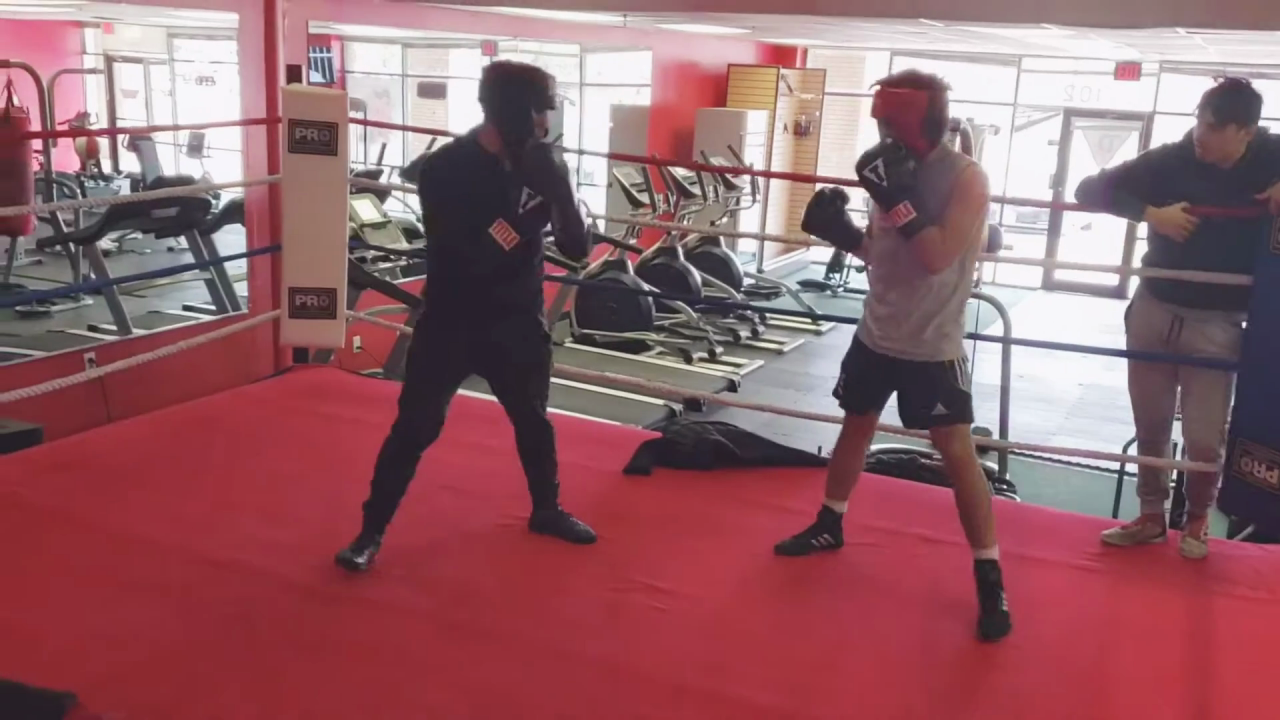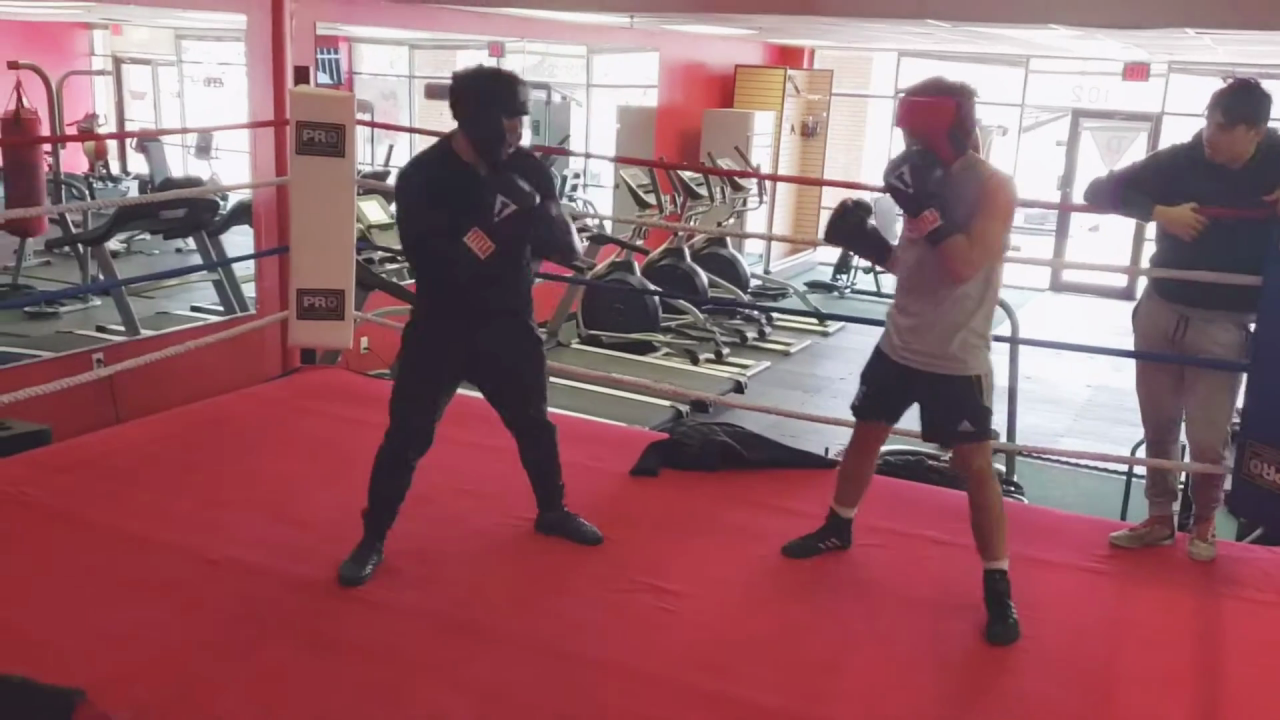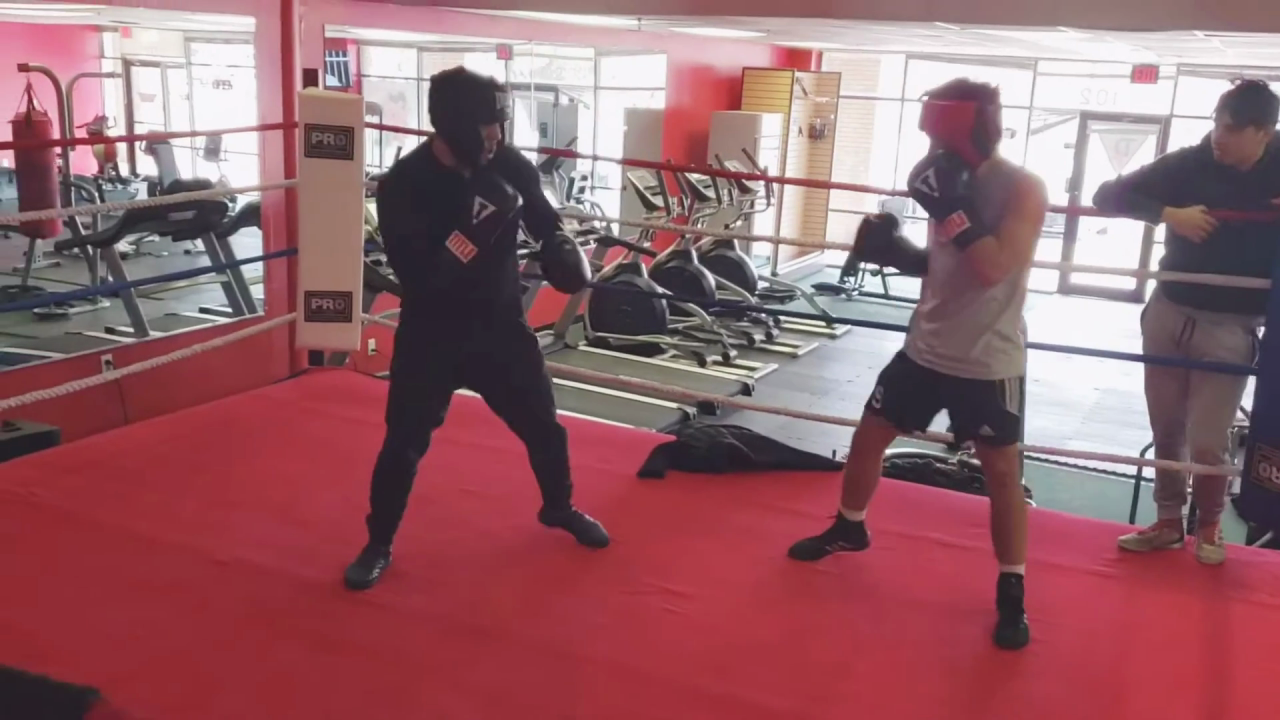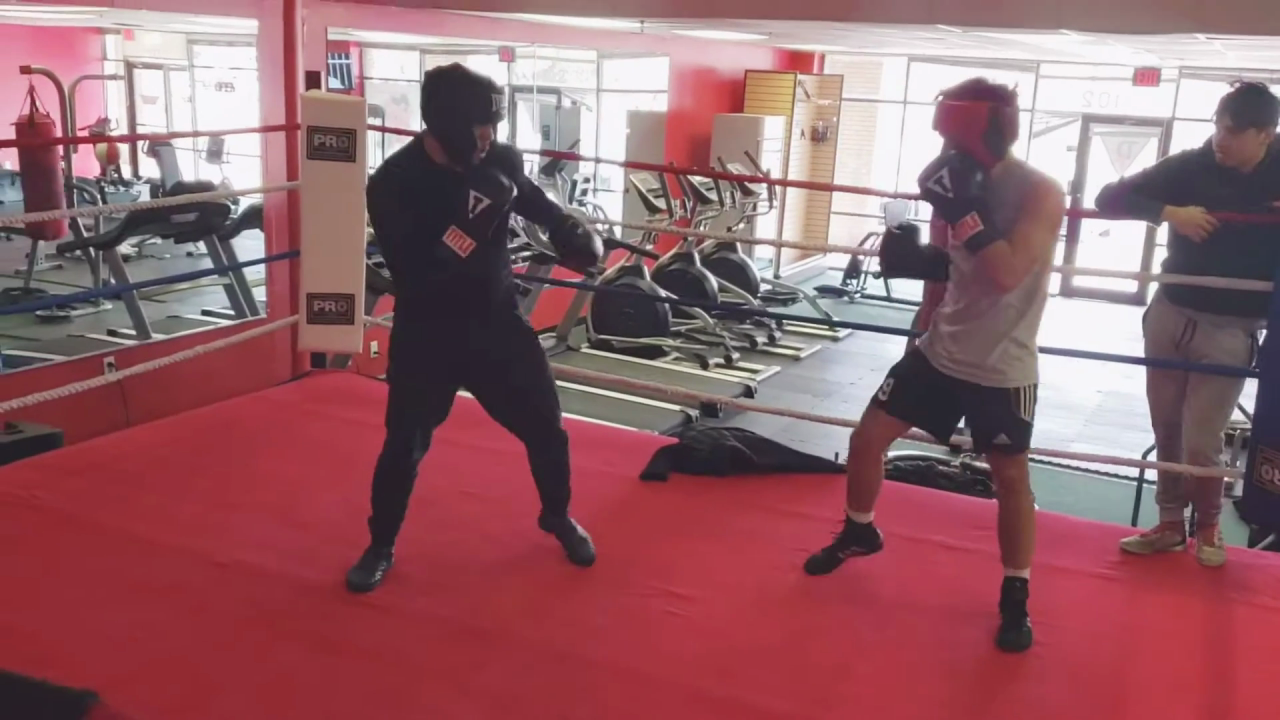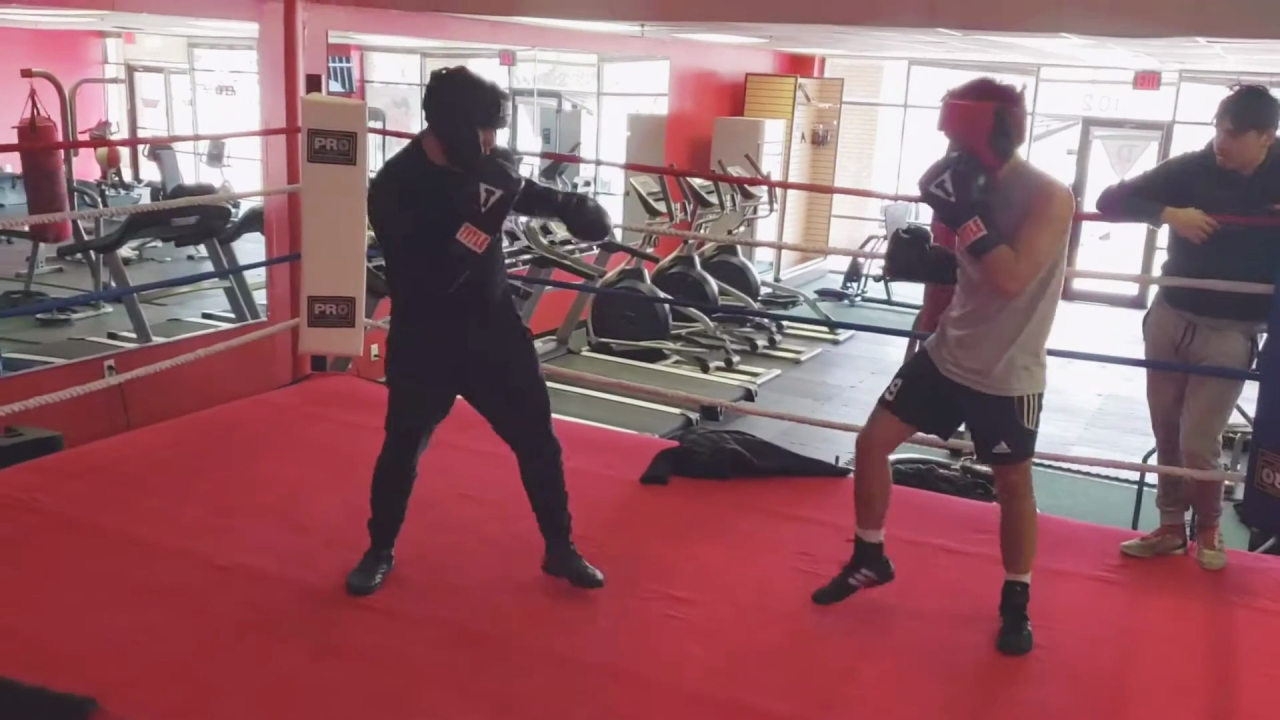
dt=0.1s
person 1, frame 1
left shoulder: (965, 177)
right shoulder: (893, 173)
left elbow: (937, 257)
left wrist: (895, 198)
right wrist: (840, 230)
left hip: (933, 346)
right hip: (877, 334)
left knee: (958, 456)
right knee: (855, 428)
left ankle: (991, 583)
right ankle: (829, 524)
person 1, frame 2
left shoulder: (993, 187)
right shoulder: (928, 183)
left elbow: (965, 266)
left wrist: (922, 205)
right wrist: (867, 240)
left hip: (958, 357)
right hip: (900, 344)
left knee: (976, 469)
right knee: (864, 439)
left ankle: (999, 591)
right ankle: (838, 526)
person 1, frame 3
left shoulder: (1024, 189)
right shoulder: (954, 184)
left elbow: (994, 268)
left wrist: (949, 208)
right wrist: (897, 250)
left hip: (986, 362)
right hip: (925, 348)
left knee: (1002, 473)
right knee: (868, 439)
left ankle: (1012, 594)
right ankle: (849, 527)
person 1, frame 4
left shoulder: (1041, 194)
right shoulder: (972, 188)
left elbow: (1007, 273)
left wrist: (961, 212)
right wrist: (921, 259)
left hip: (1000, 367)
right hip: (939, 350)
left knee: (1011, 479)
right knee: (867, 439)
left ankle: (1015, 598)
right ankle: (859, 535)
person 1, frame 5
left shoulder: (1049, 197)
right shoulder: (977, 190)
left elbow: (1012, 278)
left wrist: (964, 216)
right wrist: (930, 261)
left hip: (1006, 374)
right hip: (946, 353)
left knee: (1013, 485)
right knee: (871, 443)
left ankle: (1016, 601)
right ankle: (870, 557)
person 2, frame 1
left shoulder: (541, 165)
right shoulder: (447, 168)
left elbow: (576, 247)
right elbow: (455, 258)
left wrist: (558, 193)
right wrist: (517, 216)
left hip: (517, 318)
right hip: (451, 318)
left knee: (533, 417)
right knee: (415, 426)
left ankle: (546, 510)
right ankle: (371, 532)
person 2, frame 2
left shoulder: (526, 169)
right shoulder: (421, 178)
left elbow: (559, 241)
right elbow: (431, 270)
left wrist: (560, 237)
right wrist: (492, 227)
left hip: (508, 324)
right hip: (440, 329)
left knee: (534, 423)
right knee: (406, 437)
left ankle: (553, 512)
right ankle: (372, 541)
person 2, frame 3
left shoulder: (510, 168)
right shoulder: (403, 184)
left elbow: (541, 220)
right elbow: (414, 274)
left wrist: (562, 250)
right wrist: (473, 229)
left hip: (500, 327)
right hip: (430, 334)
left knee: (542, 424)
right knee: (403, 442)
left ankle: (559, 507)
right ankle: (379, 545)
person 2, frame 4
left shoulder: (497, 161)
right shoulder: (393, 183)
left elbow: (532, 201)
right elbow: (414, 277)
left wrist: (565, 226)
right wrist: (470, 224)
left hip: (497, 325)
right hip: (428, 336)
left knee: (544, 426)
right knee: (405, 444)
left ankle: (559, 518)
right ankle: (381, 547)
person 2, frame 5
left shoulder: (490, 163)
right shoulder: (394, 186)
left elbow: (528, 195)
right elbow: (424, 279)
left wrist: (567, 205)
right wrist: (481, 219)
left hip: (493, 326)
right hip: (424, 338)
left knee: (536, 437)
right knee: (402, 447)
left ankle: (560, 549)
right ankle: (381, 550)
person 3, frame 1
right shoulder: (1168, 160)
right elbow: (1090, 189)
right wrist: (1151, 213)
left hip: (1218, 321)
right hip: (1154, 308)
left knee: (1205, 438)
right knee: (1150, 426)
left ankle: (1197, 519)
right ankle: (1152, 515)
person 3, frame 2
right shoulder: (1178, 160)
right elbow: (1100, 191)
right wrist: (1159, 211)
left hip: (1223, 321)
right hip: (1161, 309)
left knee: (1208, 437)
right knee: (1158, 426)
left ankle: (1204, 521)
right ankle: (1160, 517)
person 3, frame 3
right shoulder: (1186, 164)
right elbow: (1108, 195)
right wrist: (1168, 213)
left hip: (1231, 324)
right hip: (1170, 311)
left knee: (1208, 440)
right knee: (1166, 429)
left ankle: (1209, 524)
right ankle: (1168, 521)
person 3, frame 4
right shoulder: (1190, 165)
right elbow: (1110, 197)
right wrist: (1170, 213)
left hip: (1231, 326)
right hip: (1170, 314)
left knee: (1201, 440)
right knee: (1168, 432)
left ankle: (1209, 525)
right ankle: (1171, 524)
person 3, frame 5
right shoulder: (1190, 169)
right elbow: (1111, 199)
right wrist: (1169, 214)
left hip: (1231, 329)
right hip: (1170, 316)
left knee: (1198, 443)
right knee: (1167, 436)
left ankle: (1209, 528)
right ankle: (1172, 527)
